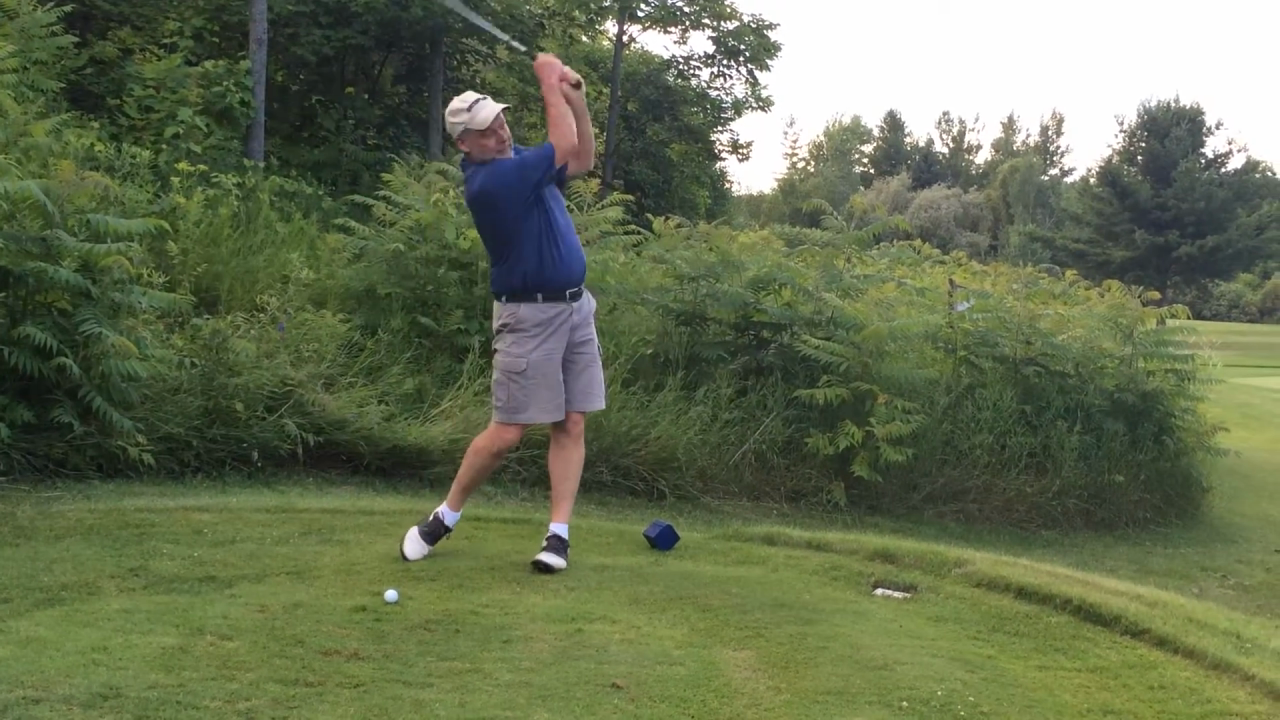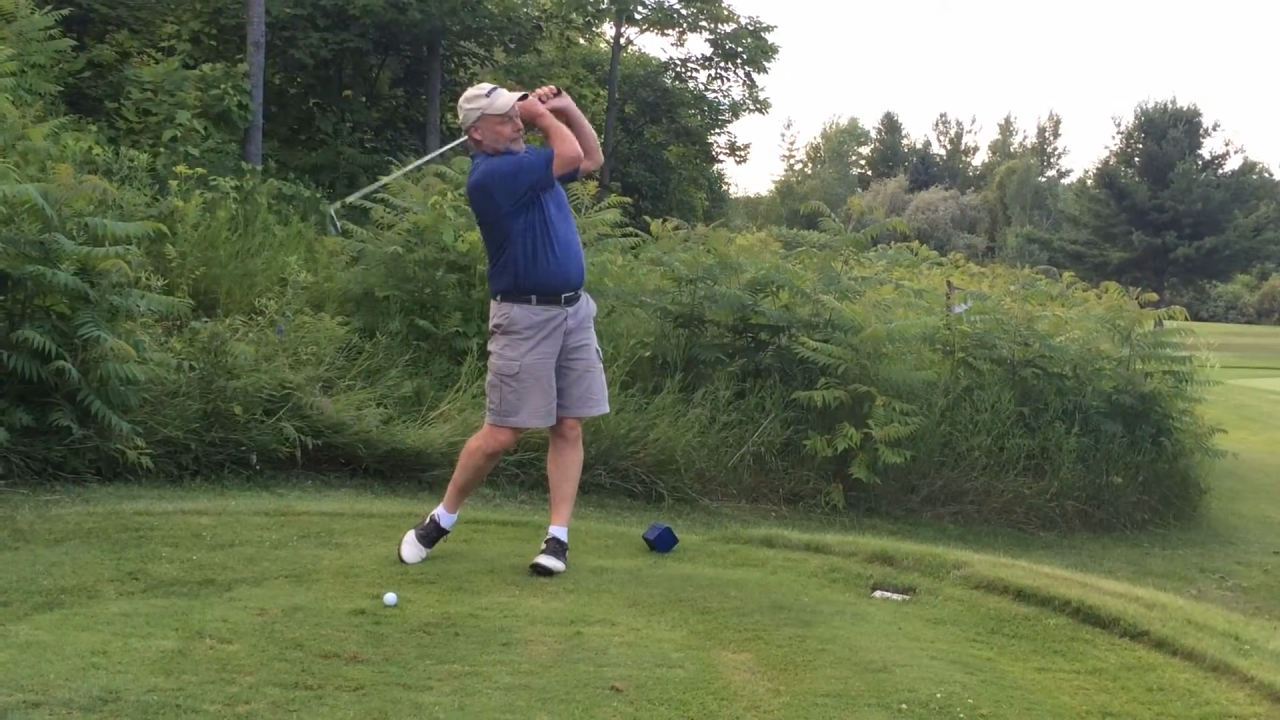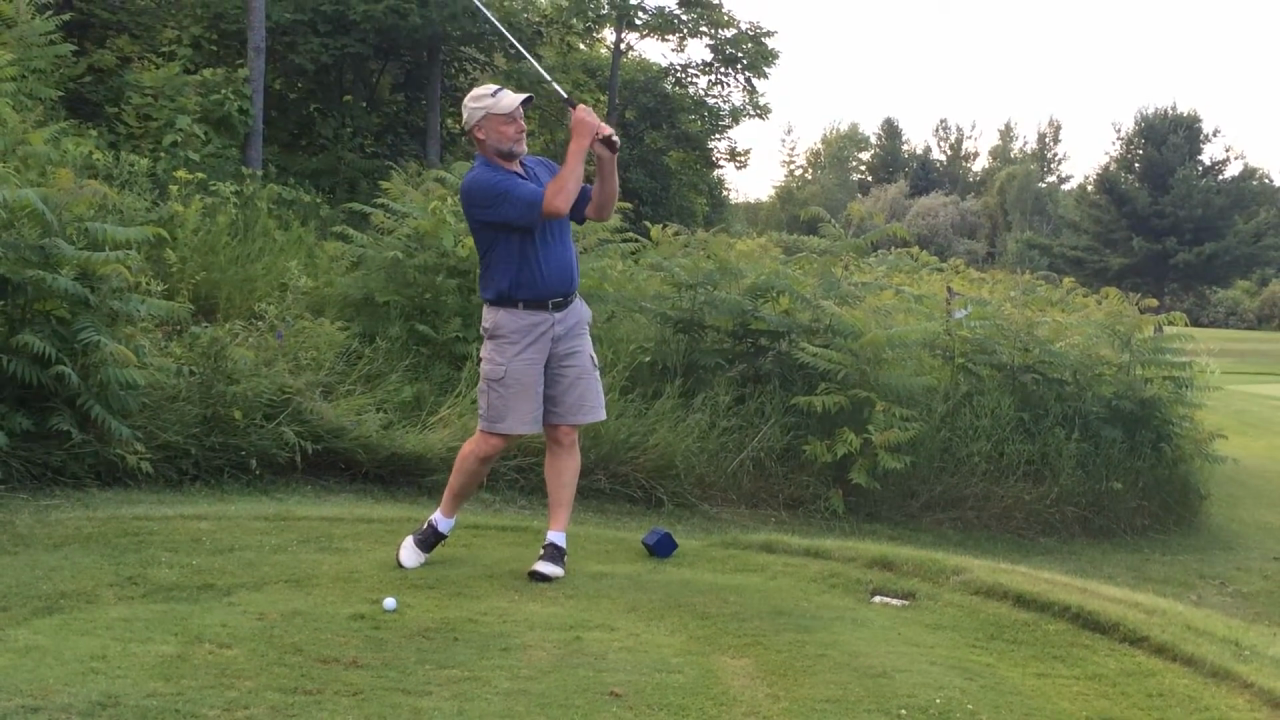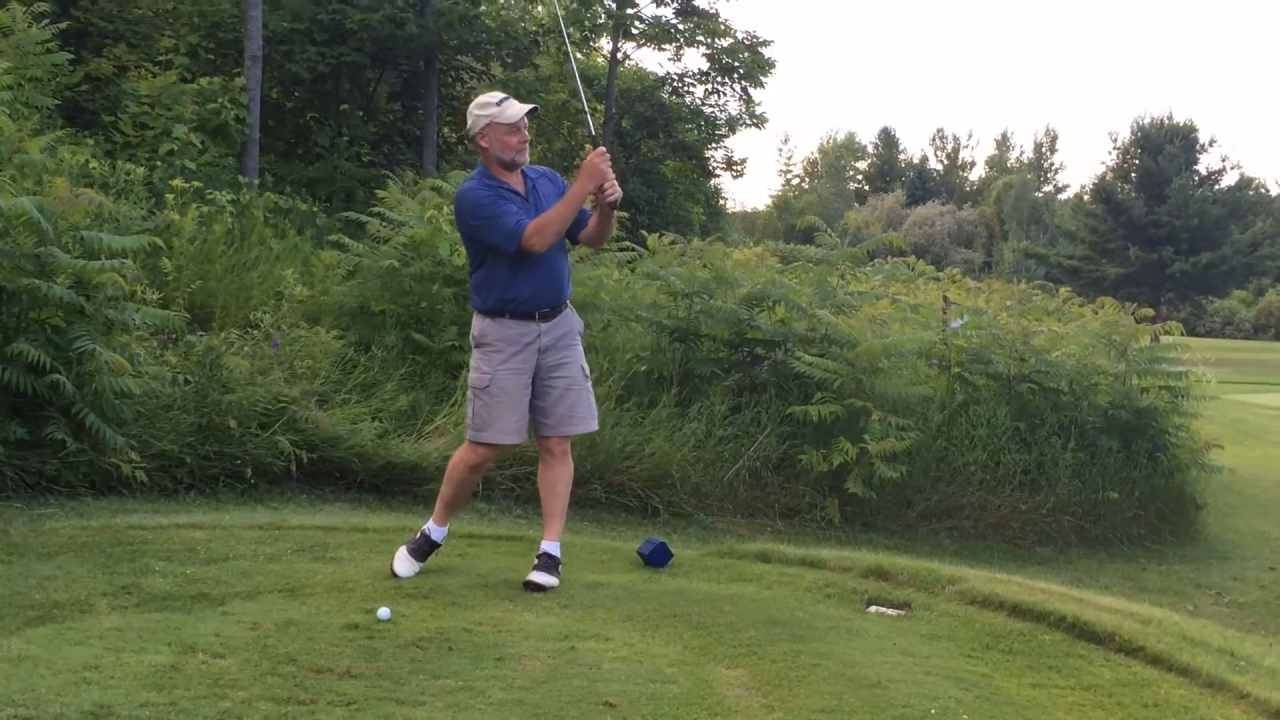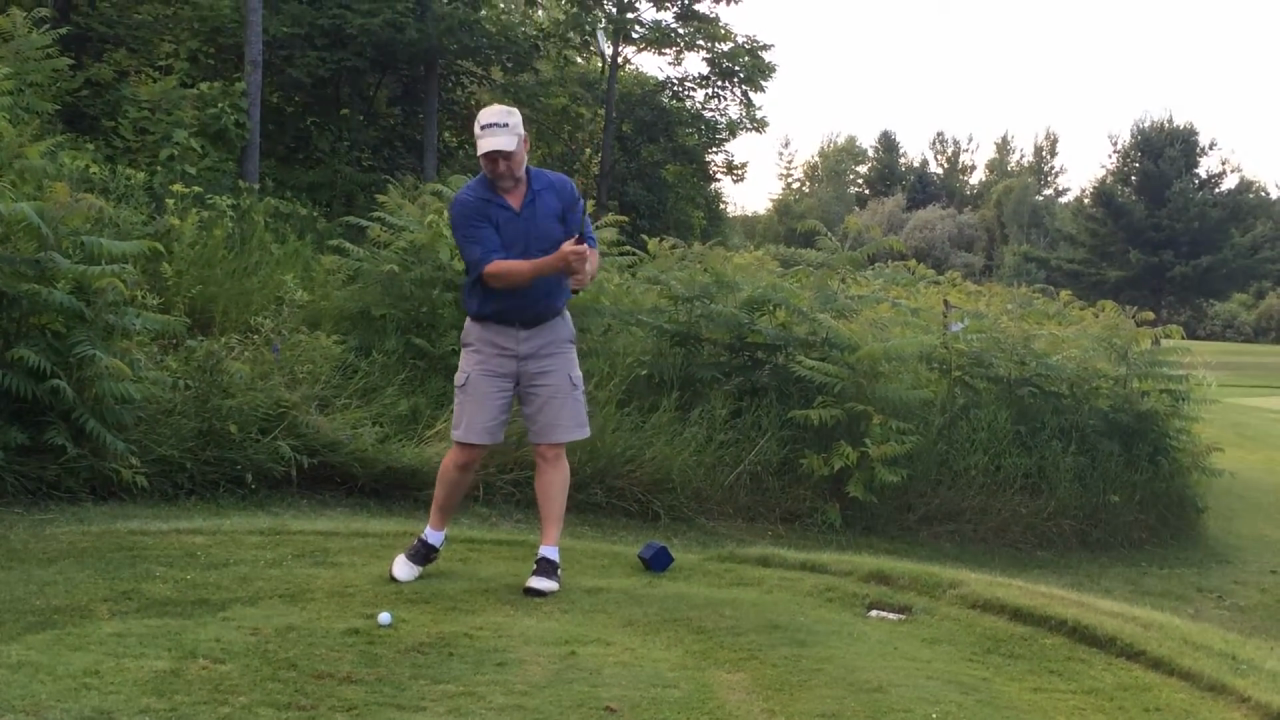
dt=0.4s
person 1, frame 1
left shoulder: (512, 158)
right shoulder: (491, 182)
left elbow: (582, 161)
right elbow: (564, 146)
left wrist: (572, 93)
right wrist: (550, 85)
left hip: (575, 305)
right hip: (529, 316)
left knee: (572, 424)
right knee: (507, 432)
left ankle: (558, 532)
right ankle: (445, 516)
person 1, frame 2
left shoulder: (526, 157)
right shoulder: (490, 176)
left elbow: (592, 158)
right elbow: (570, 156)
left wrist: (565, 107)
right wrist: (543, 114)
left hip: (575, 309)
right hip: (524, 317)
left knee: (569, 428)
right knee: (502, 433)
left ankle: (558, 536)
right ankle: (441, 518)
person 1, frame 3
left shoulder: (541, 166)
right shoulder: (480, 184)
left elbow: (599, 210)
right elbow: (554, 205)
left wrist: (606, 158)
right wrist: (578, 140)
left hip: (569, 315)
right hip: (515, 322)
left knee: (565, 433)
right knee: (493, 438)
left ankle: (556, 542)
right ankle: (438, 524)
person 1, frame 4
left shoulder: (548, 179)
right shoulder: (474, 195)
left elbow: (590, 238)
right elbow: (532, 241)
left wrist: (607, 205)
right wrist: (582, 186)
left hip: (559, 326)
right hip: (503, 332)
left knee: (556, 443)
right knee: (482, 447)
left ankle: (550, 551)
right ankle: (432, 533)
person 1, frame 5
left shoulder: (560, 189)
right shoulder: (468, 203)
left elbow: (587, 250)
right elbow: (490, 272)
left wrist: (583, 268)
right wrist: (554, 263)
left hip: (550, 335)
right hip: (489, 337)
left knee: (550, 449)
right knee: (467, 449)
left ankle: (549, 556)
right ankle: (430, 539)
